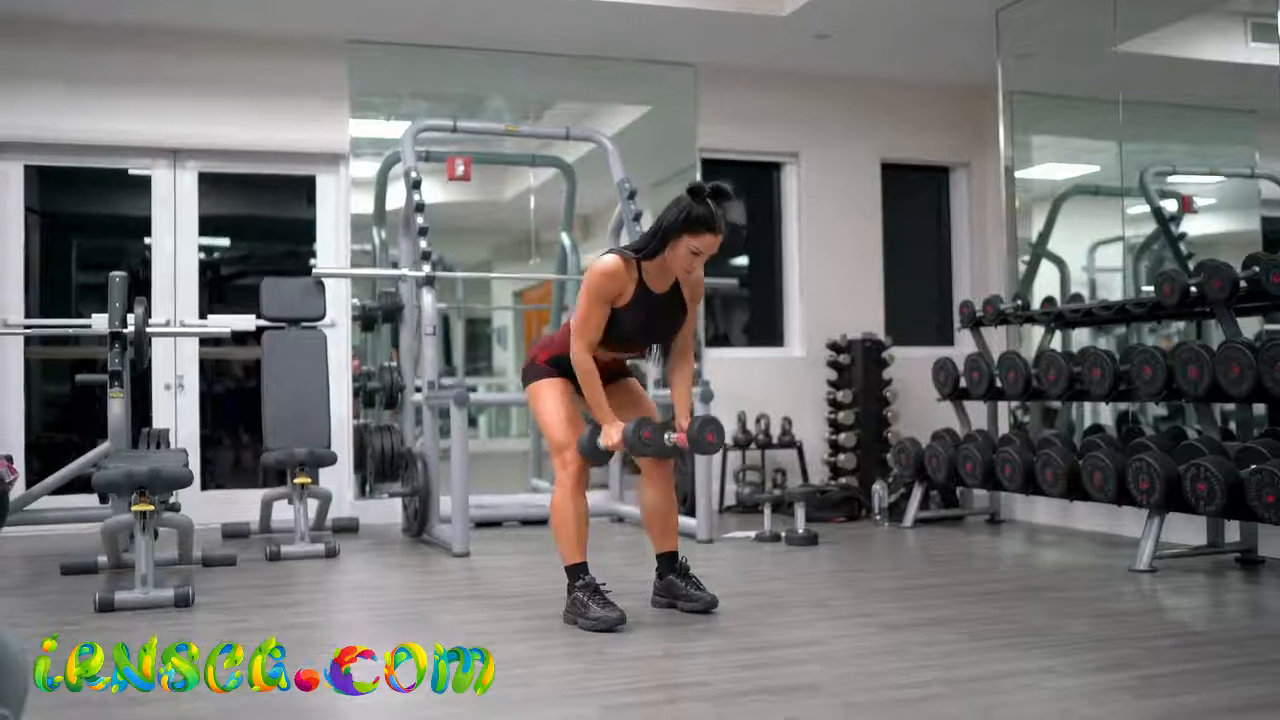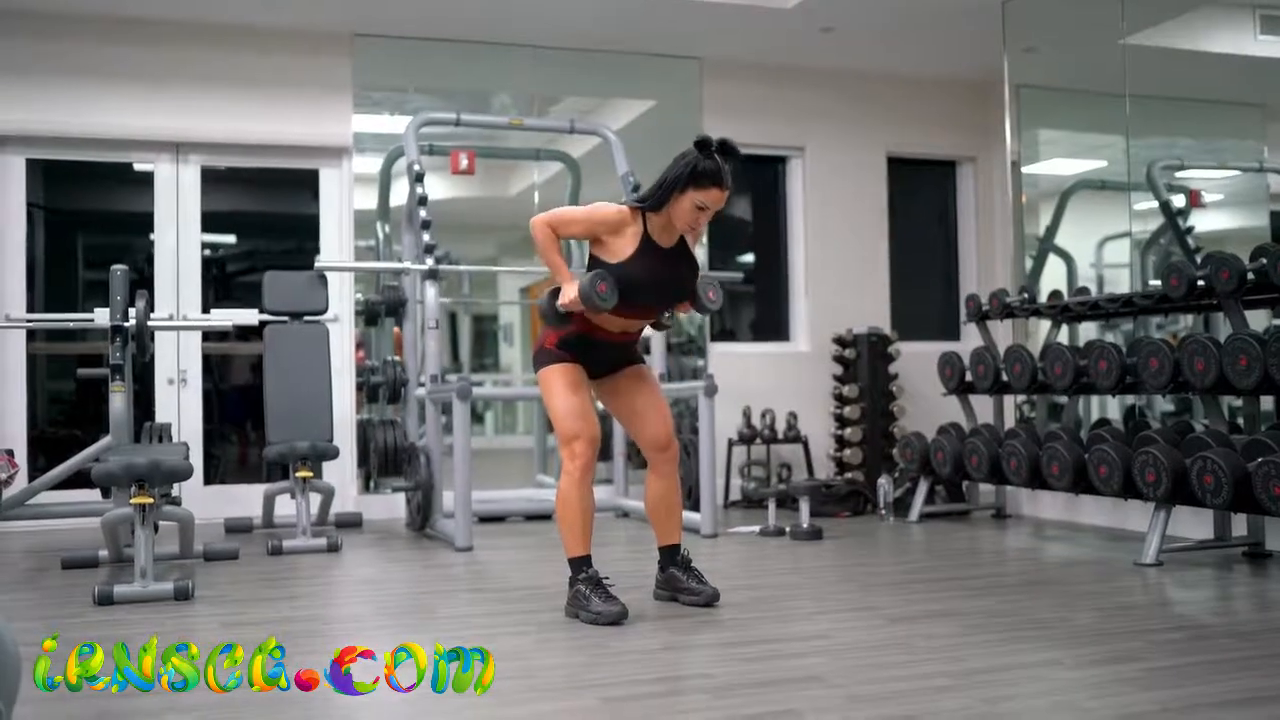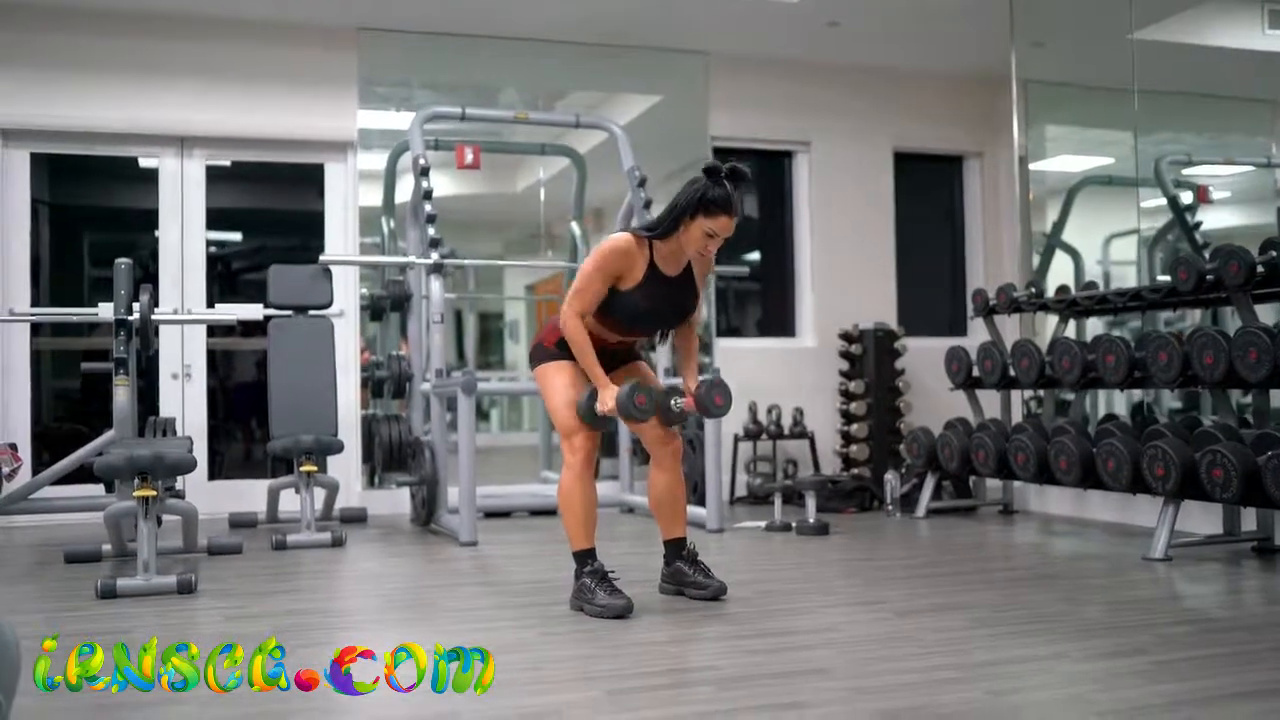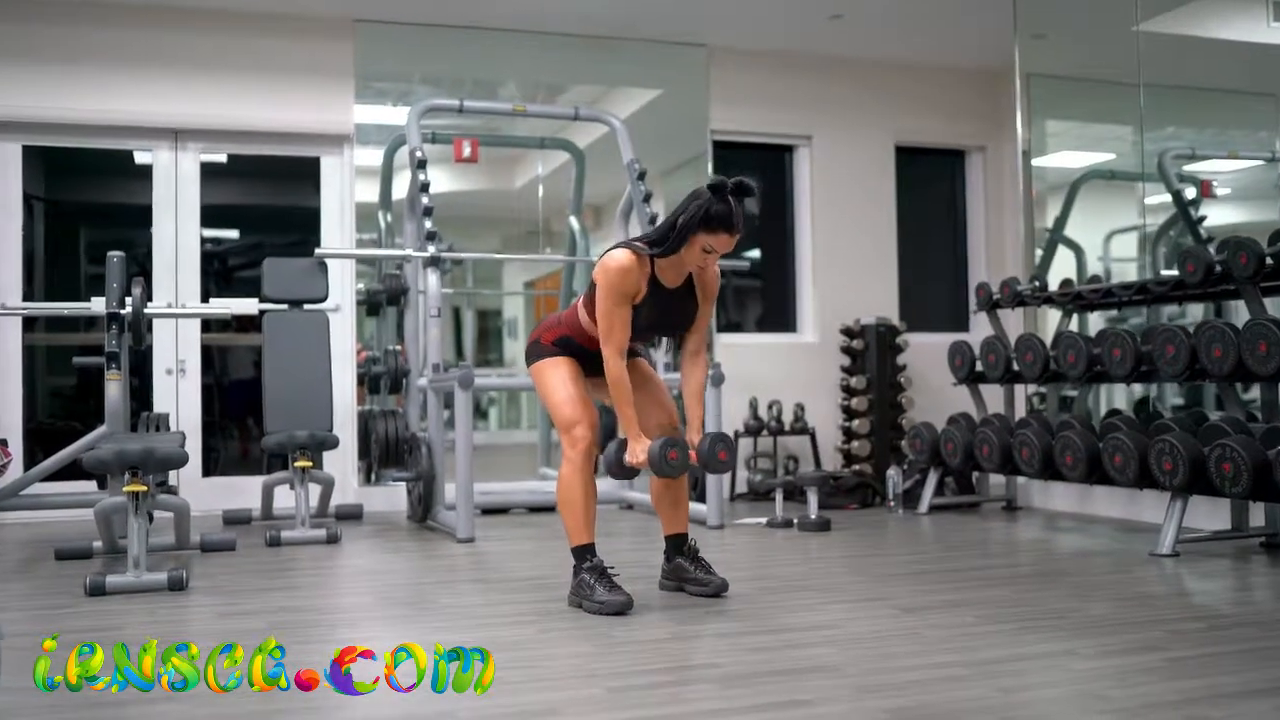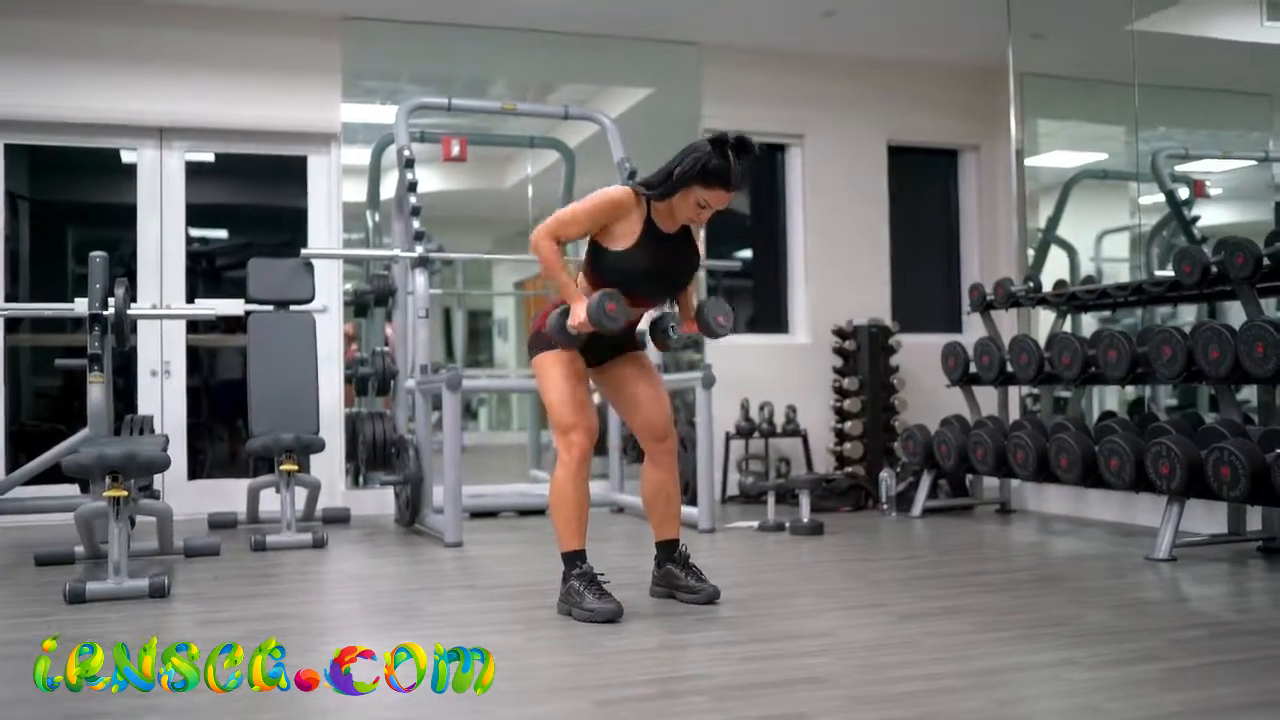
dt=0.5s
person 1, frame 1
left shoulder: (691, 282)
right shoulder: (611, 270)
left elbow: (682, 349)
right elbow: (578, 347)
left wrist: (683, 415)
right wrist: (606, 421)
left hip: (612, 370)
right hip: (556, 364)
left knee: (660, 456)
right knee: (573, 459)
left ankle: (669, 576)
right ankle: (579, 590)
person 1, frame 2
left shoulder: (691, 232)
right shoulder: (616, 220)
right elbow: (541, 224)
left wrist: (679, 298)
right wrist: (567, 282)
left hip: (622, 352)
right hip: (568, 345)
left knee: (664, 447)
right knee: (582, 447)
left ankle: (671, 567)
right ankle: (581, 582)
person 1, frame 3
left shoulder: (700, 263)
right shoulder: (622, 249)
left elbow: (686, 327)
right elbow: (573, 317)
left wrist: (690, 382)
right wrist: (602, 388)
left hip: (620, 353)
right hip: (562, 347)
left knee: (667, 438)
right knee: (583, 442)
left ankle: (677, 562)
right ankle: (587, 576)
person 1, frame 4
left shoulder: (706, 277)
right shoulder: (623, 265)
left elbow: (695, 354)
right elbow: (613, 355)
left wrist: (695, 430)
right wrist: (634, 435)
left hip: (616, 351)
right hip: (560, 346)
left knee: (670, 437)
right knee: (581, 437)
left ankle: (678, 558)
right ankle: (585, 572)
person 1, frame 5
left shoulder: (693, 220)
right shoulder: (620, 204)
right elbow: (542, 237)
left wrist: (688, 309)
right wrist: (574, 297)
left hip: (620, 338)
right hip: (563, 331)
left knee: (663, 438)
right knee: (578, 440)
left ankle: (669, 563)
right ankle: (575, 577)
